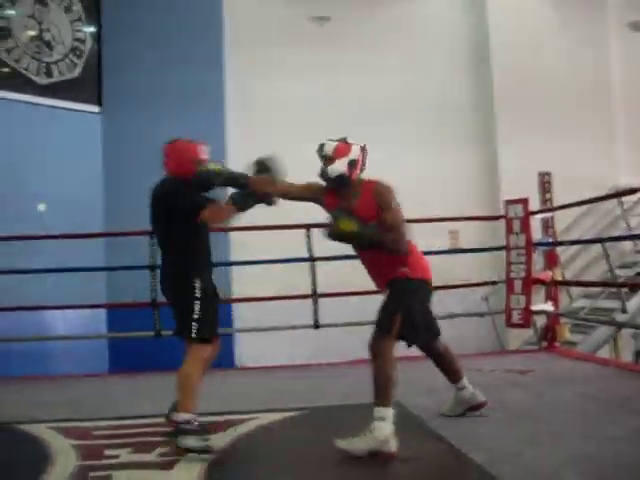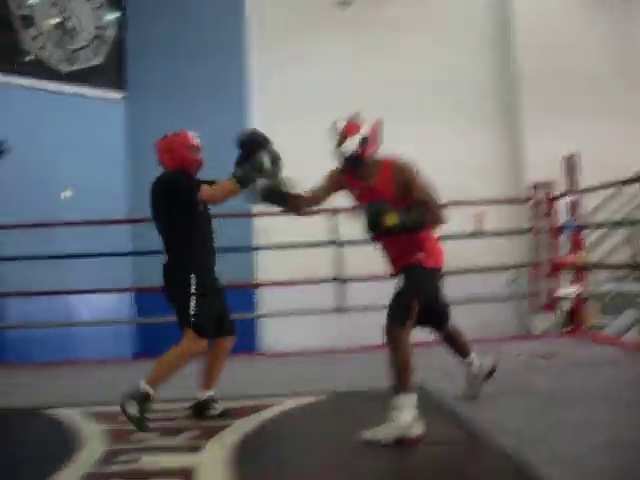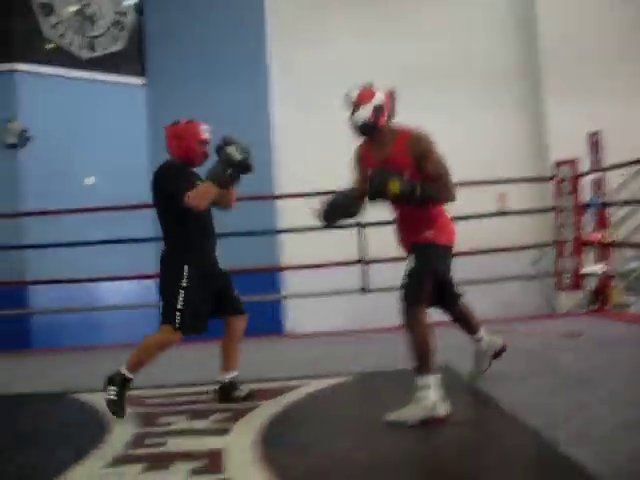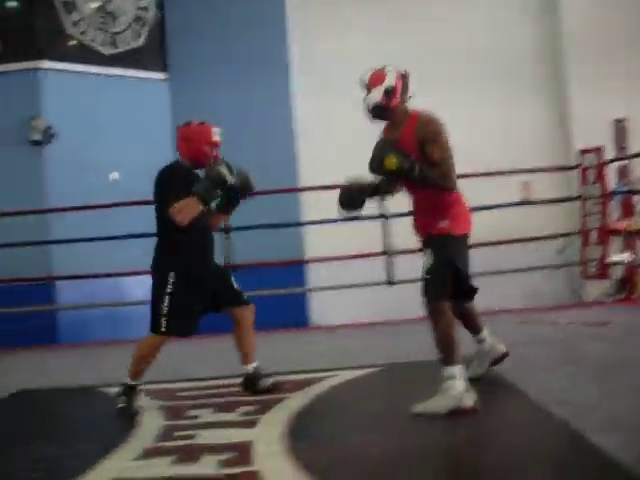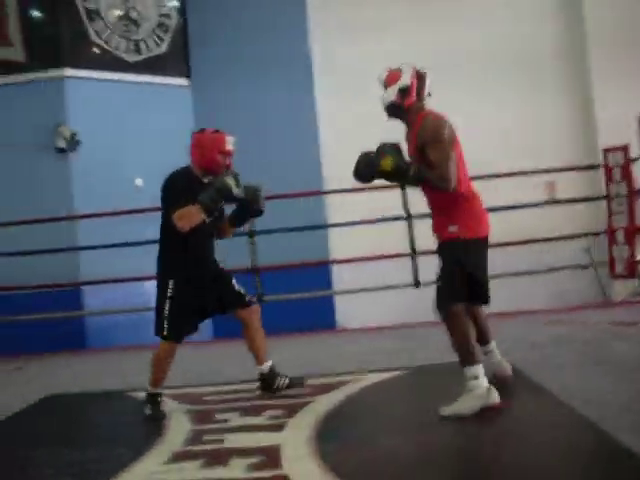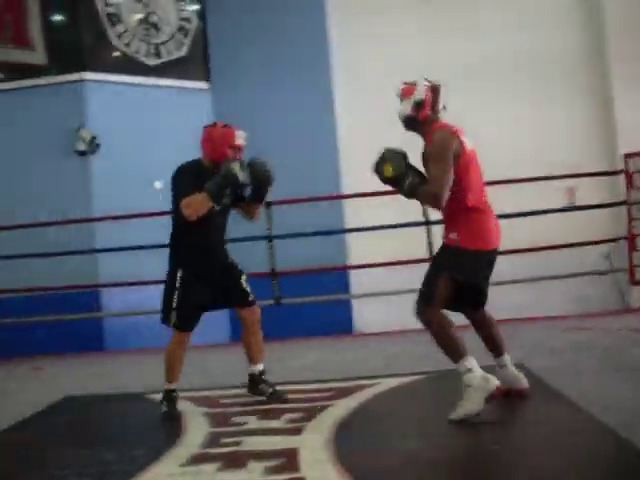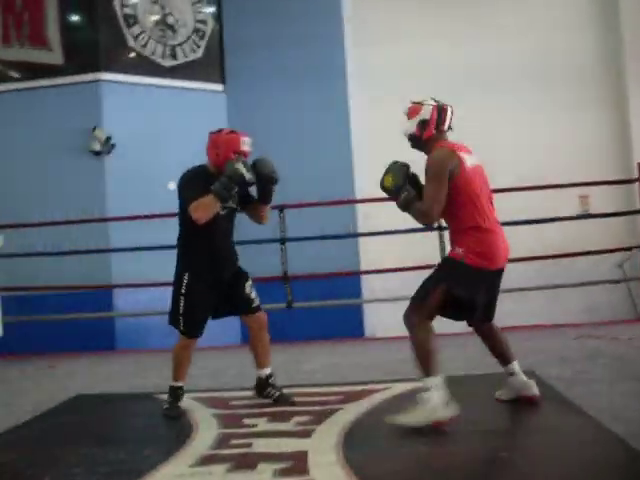
dt=0.1s
person 1, frame 1
left shoulder: (379, 192)
right shoulder: (326, 193)
left elbow: (398, 241)
right elbow: (281, 189)
left wrist: (357, 232)
left hip: (409, 273)
right hip: (391, 278)
left knee: (381, 343)
right knee: (428, 340)
left ankle: (382, 432)
right ankle: (469, 394)
person 1, frame 2
left shoulder: (400, 171)
right shoulder: (343, 176)
left elbow: (437, 216)
right elbow: (306, 204)
left wrist: (400, 220)
right wrist: (279, 195)
left hip: (422, 256)
right hip: (404, 260)
left knee: (397, 330)
right knee: (438, 320)
left ankle: (404, 418)
right ankle: (478, 366)
person 1, frame 3
left shoulder: (416, 142)
right shoulder: (364, 152)
left elbow: (447, 193)
right elbow: (360, 193)
left wrist: (405, 189)
right wrist: (344, 202)
left hip: (432, 232)
right hip: (412, 234)
left knee: (413, 309)
right knee: (444, 298)
left ankle: (429, 398)
right ankle: (486, 344)
person 1, frame 4
left shoulder: (426, 125)
right shoulder: (388, 134)
left elbow: (448, 181)
right elbow: (396, 181)
left wrist: (407, 168)
right wrist: (370, 188)
left hip: (447, 221)
right hip: (429, 223)
left knee: (437, 301)
right knee: (451, 294)
left ankle: (456, 389)
right ankle: (488, 345)
person 1, frame 5
left shoulder: (434, 125)
right shoulder: (419, 127)
left elbow: (447, 182)
right elbow: (424, 174)
left wrist: (400, 168)
right wrist: (396, 170)
left hip: (463, 223)
right hip: (461, 222)
left knee: (453, 303)
right knee: (463, 297)
left ankle: (479, 389)
right ankle: (493, 361)
person 1, frame 6
left shoulder: (440, 139)
right shoulder: (443, 136)
left elbow: (437, 198)
left wrist: (402, 179)
right wrist: (408, 179)
left hip: (469, 235)
right hip: (478, 233)
left knee: (428, 309)
right knee: (472, 307)
left ankle: (476, 379)
right ankle: (508, 374)
person 1, frame 7
left shoulder: (440, 158)
right shoulder: (461, 153)
left elbow: (428, 215)
left wrist: (400, 193)
right wrist: (415, 192)
left hip: (472, 251)
right hip: (493, 249)
left knee: (416, 316)
right knee: (482, 321)
left ankle: (434, 400)
right ankle: (520, 381)
person 2, frame 1
left shoulder: (183, 191)
right shoulder: (172, 188)
right elbow: (213, 217)
left wrist: (246, 189)
right wrist: (247, 195)
left hip: (195, 279)
right hip: (187, 280)
left knee: (209, 346)
right knee: (200, 349)
left ankle: (181, 413)
right ankle: (184, 426)
person 2, frame 2
left shoulder: (183, 183)
right shoulder: (170, 182)
left elbow: (215, 192)
right elbow: (213, 195)
left wrist: (247, 164)
right wrist: (251, 172)
left hip: (202, 272)
right hip: (188, 274)
left knee: (224, 339)
right knee: (195, 342)
left ankle: (205, 401)
right ankle: (139, 397)
person 2, frame 3
left shoulder: (189, 176)
right shoulder: (169, 173)
left elbow: (228, 200)
right elbow: (199, 202)
left wrist: (232, 171)
right wrist: (223, 166)
left hip: (205, 263)
right hip: (183, 266)
left knee: (237, 319)
right knee: (173, 333)
left ankle: (228, 384)
right ankle: (119, 382)
person 2, frame 4
left shoulder: (199, 179)
right shoulder: (171, 175)
left elbow: (211, 224)
right elbow: (181, 217)
left wrist: (230, 198)
right wrist: (208, 186)
left hip: (203, 264)
right hip: (174, 268)
left knee: (245, 311)
right knee: (161, 335)
left ankle: (252, 376)
right ankle: (129, 387)
person 2, frame 5
left shoulder: (214, 183)
right shoulder: (178, 182)
left elbow: (220, 231)
right elbow: (183, 223)
left wrist: (238, 216)
right wrist: (215, 195)
left hip: (207, 269)
right hip: (176, 275)
left knee: (251, 312)
right knee: (171, 342)
left ankle: (269, 376)
right ankle: (154, 395)
person 2, frame 6
left shoulder: (226, 175)
right shoulder: (187, 173)
left elbow: (252, 214)
right elbow: (190, 211)
left wrist: (258, 189)
right wrist: (220, 183)
left hip: (218, 260)
right hip: (187, 265)
left knee: (251, 313)
right knee: (181, 333)
left ankle: (257, 379)
right ankle: (170, 393)
person 2, frame 7
left shoulder: (233, 178)
right shoulder: (193, 178)
left elbow: (261, 217)
right elbow: (199, 215)
left wrist: (264, 189)
right wrist: (226, 184)
left hip: (227, 266)
right hip: (195, 270)
left knee: (257, 321)
right knee: (188, 336)
left ankle: (265, 383)
right ankle: (175, 392)
